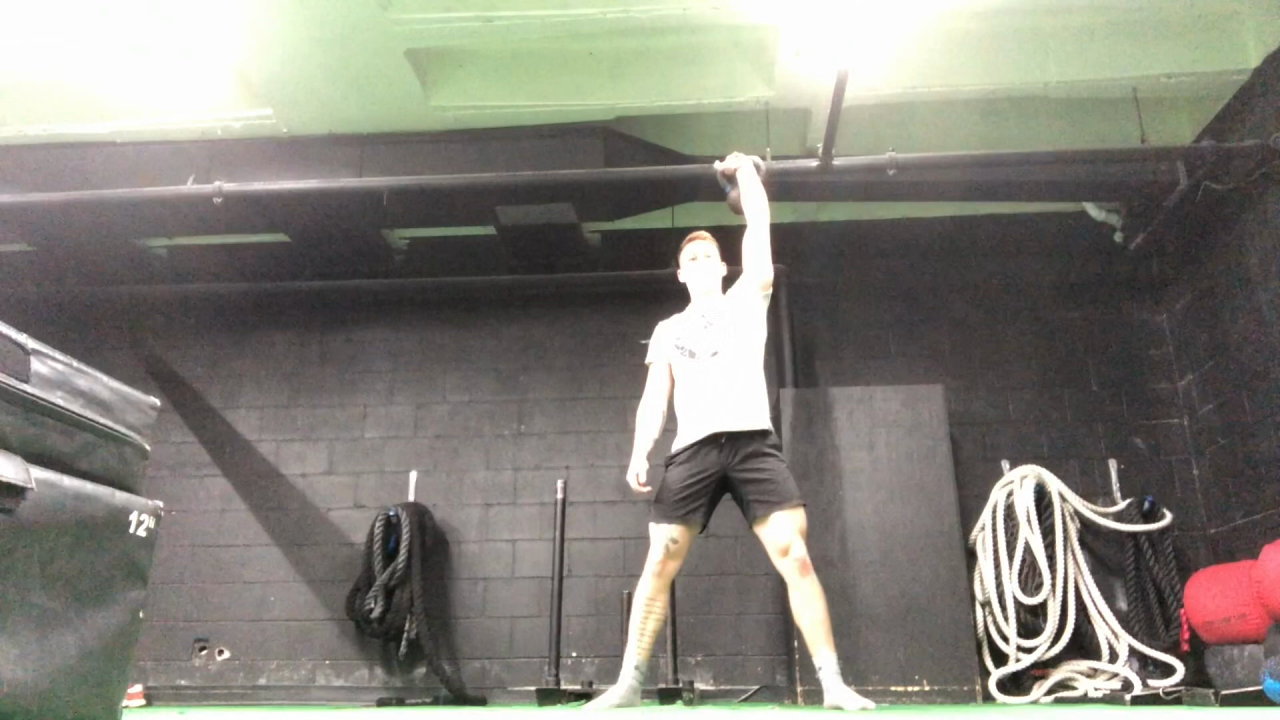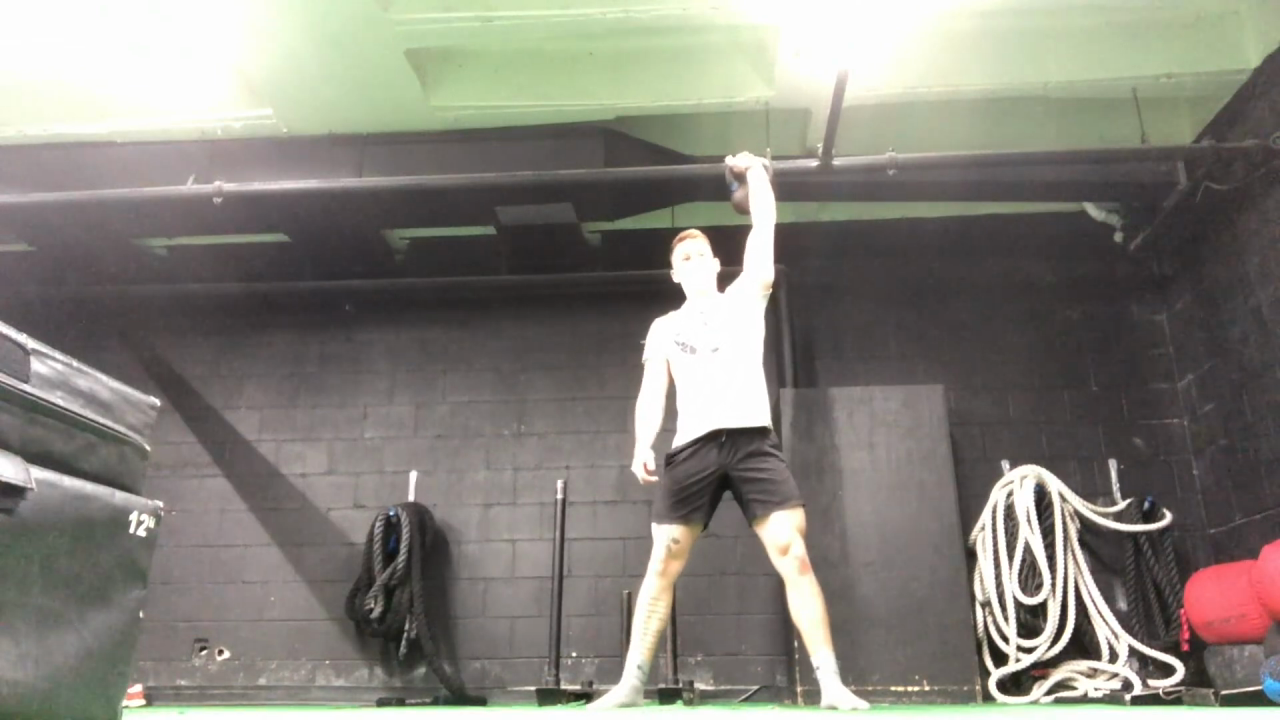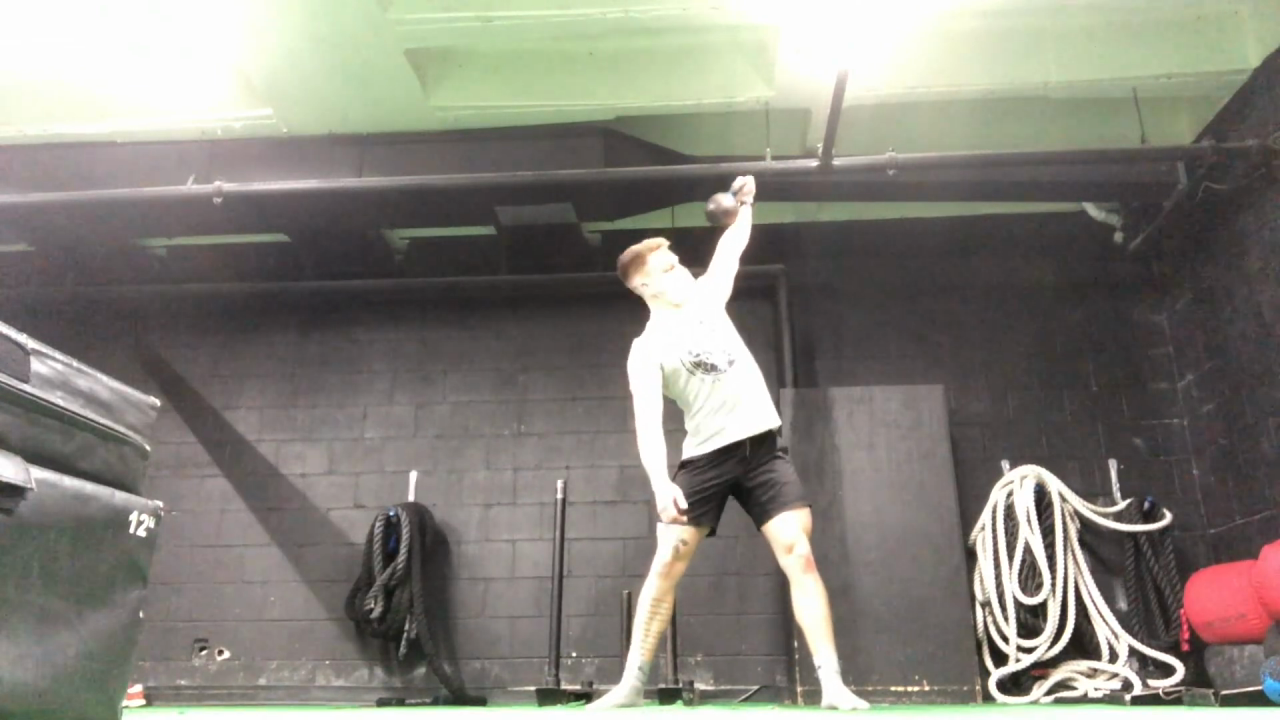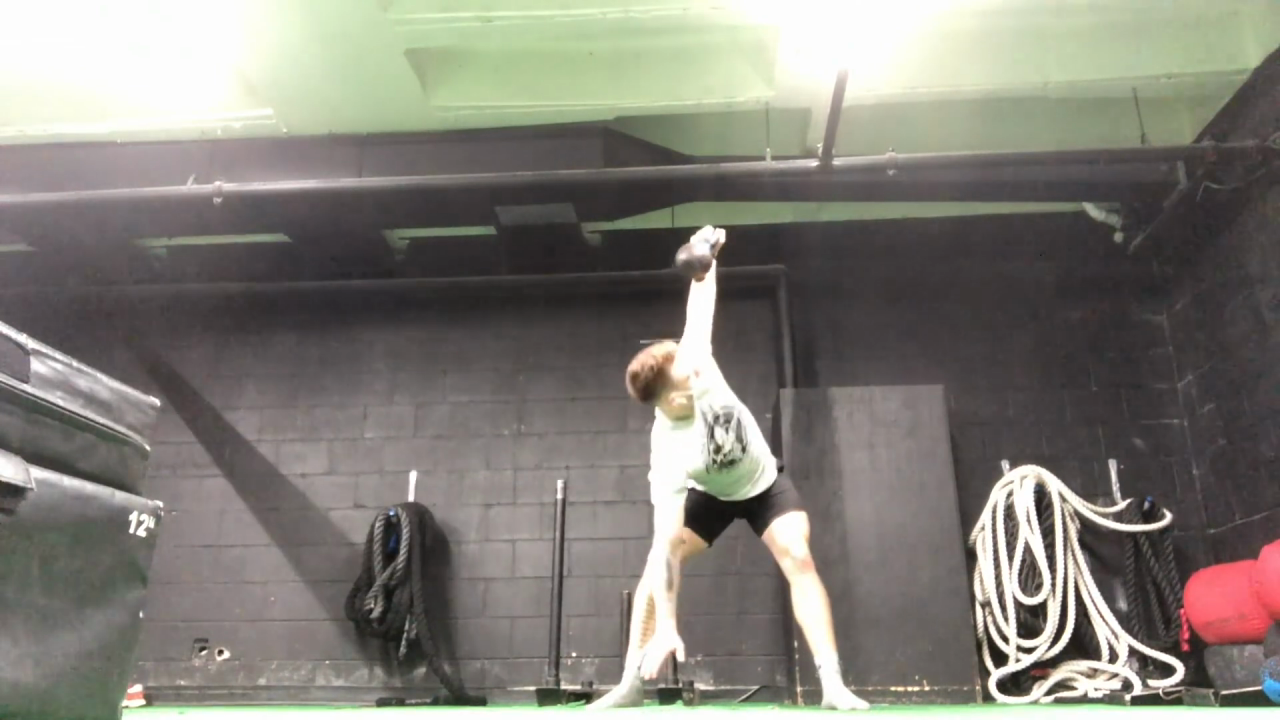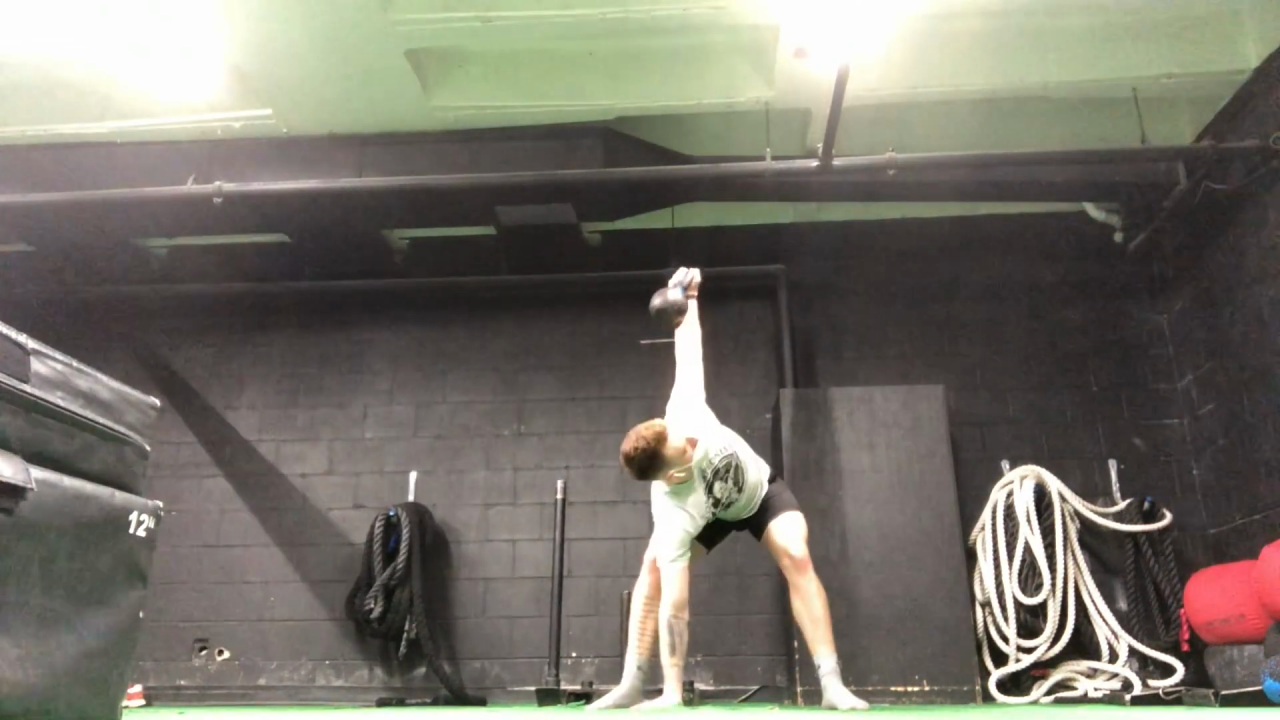
dt=1s
person 1, frame 1
left shoulder: (748, 301)
right shoulder: (667, 330)
left elbow: (757, 227)
right elbow: (654, 397)
left wrist: (743, 168)
right wrist: (639, 454)
left hip: (753, 442)
right hip: (693, 450)
left knee: (795, 557)
right knee: (659, 565)
left ankle: (833, 683)
right ankle: (628, 684)
person 1, frame 2
left shoulder: (745, 299)
right shoulder: (663, 328)
left elbow: (763, 229)
right elbow: (652, 392)
left wrist: (753, 170)
right wrist: (643, 444)
left hip: (753, 441)
right hip: (692, 448)
left knee: (794, 557)
right knee: (663, 564)
left ankle: (831, 684)
right ankle: (631, 683)
person 1, frame 3
left shoulder: (703, 297)
right shoulder: (647, 350)
left elbow: (732, 245)
right elbow: (647, 421)
left wrist: (743, 203)
right wrist: (661, 483)
left hip: (764, 447)
right hip: (706, 457)
left knee: (798, 555)
right knee: (667, 562)
left ankle: (832, 684)
right ankle: (632, 684)
person 1, frame 4
left shoulder: (692, 368)
right shoulder: (670, 453)
left elbow: (700, 306)
right elbow: (667, 543)
left wrist: (706, 257)
right wrist: (665, 628)
left hip: (766, 480)
right hip: (711, 494)
left knee: (798, 558)
right knee: (659, 559)
left ankle: (833, 684)
right ankle: (632, 682)
person 1, frame 5
left shoulder: (684, 416)
right shoulder: (674, 514)
left elbow: (688, 354)
right elbow: (675, 605)
left wrist: (689, 299)
right wrist: (672, 690)
left hip: (761, 487)
right hip: (712, 512)
left knee: (796, 557)
right knee: (654, 567)
left ankle: (831, 683)
right ankle: (633, 683)
